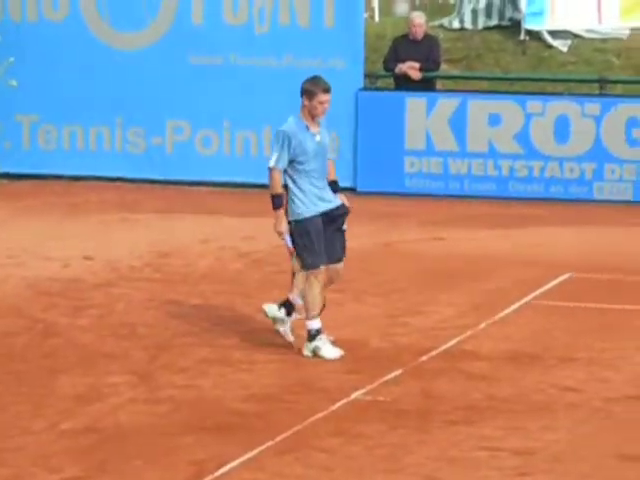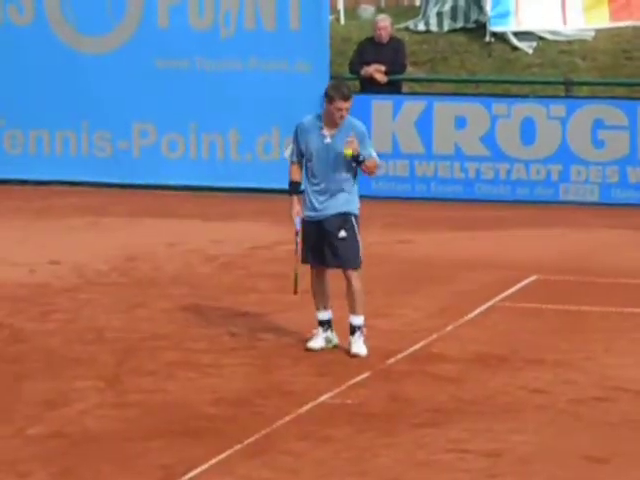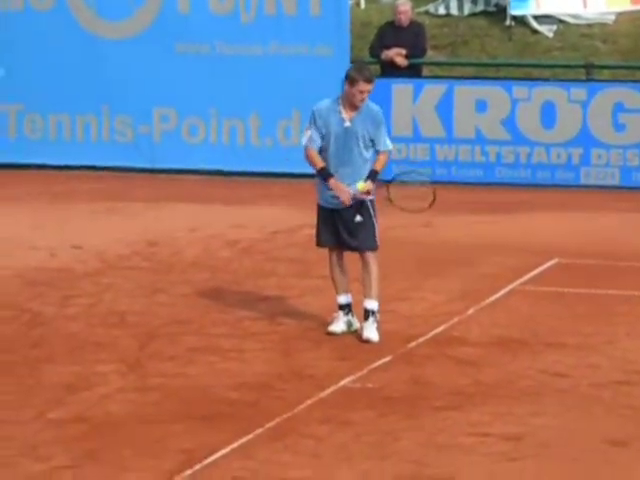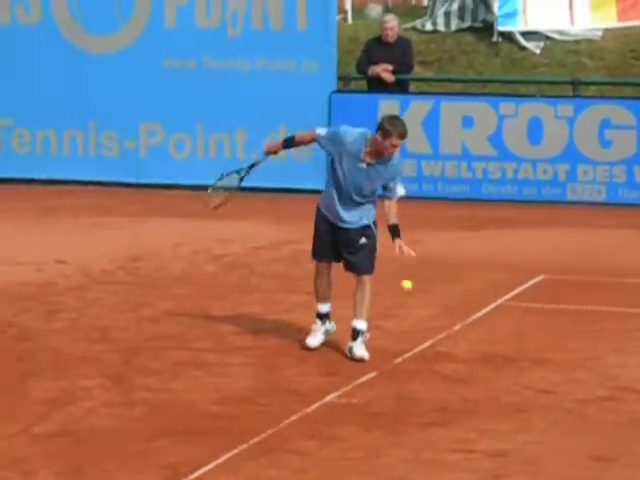
dt=1s
person 1, frame 1
left shoulder: (322, 128)
right shoulder: (288, 131)
right elbow: (276, 173)
left wrist: (338, 193)
right wrist: (279, 214)
left hip: (329, 208)
right hip: (304, 212)
left knee: (334, 270)
right knee: (315, 272)
right ankle: (314, 338)
person 1, frame 2
left shoulder: (357, 130)
right shoulder: (304, 128)
left elbow: (373, 168)
right elbow: (296, 164)
left wrist: (358, 158)
right wrist: (295, 198)
left hip: (343, 210)
right hip: (312, 211)
left knee: (351, 272)
right knee: (317, 272)
left ankle: (357, 332)
right ankle: (326, 329)
person 1, frame 3
left shoulder: (374, 114)
right shoulder: (321, 111)
left elbow: (384, 151)
right elbow: (311, 151)
left wrist: (371, 179)
right wrist: (332, 182)
left hip: (361, 198)
right hip: (330, 197)
left knee: (368, 254)
right knee: (335, 253)
left ankle: (371, 317)
right ankle: (346, 313)
person 1, frame 4
left shoulder: (392, 165)
right shoulder: (345, 137)
left elbow: (391, 199)
right elbow: (314, 136)
left wrist: (396, 236)
right wrist: (282, 145)
left hip: (361, 221)
right hip: (329, 213)
left knee: (363, 277)
right knee: (322, 266)
left ankle: (358, 337)
right ankle: (323, 322)
